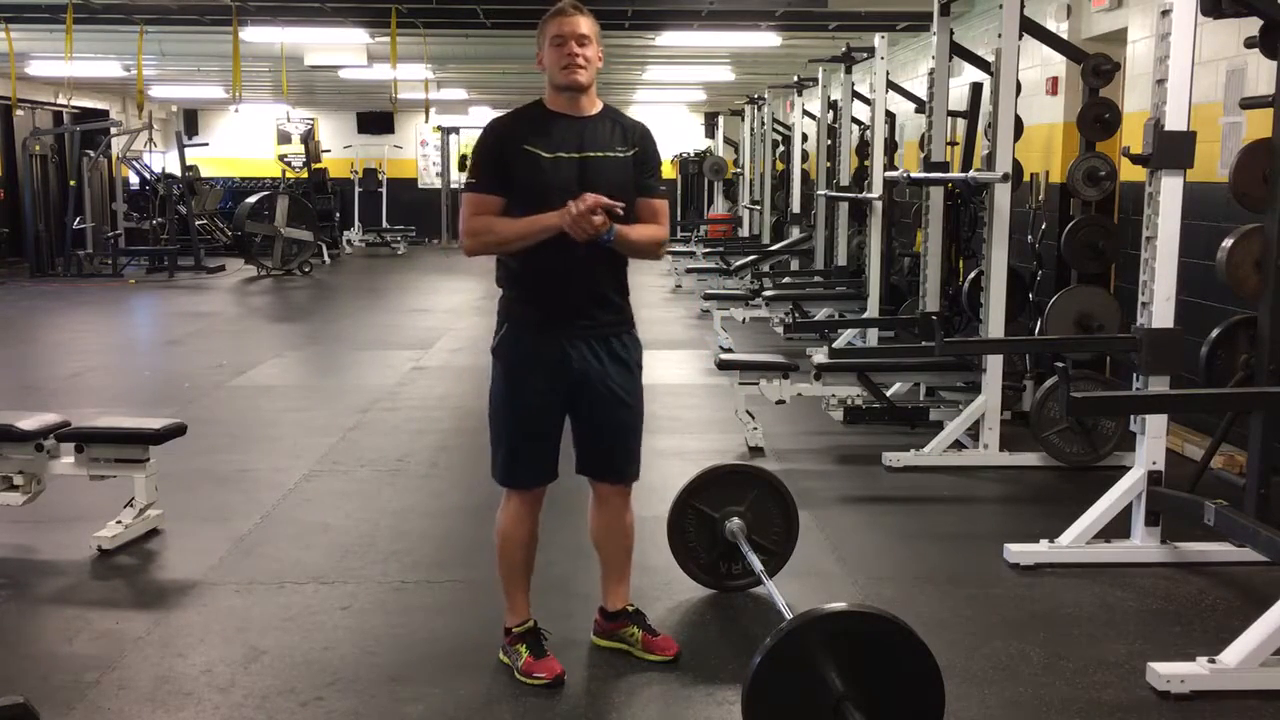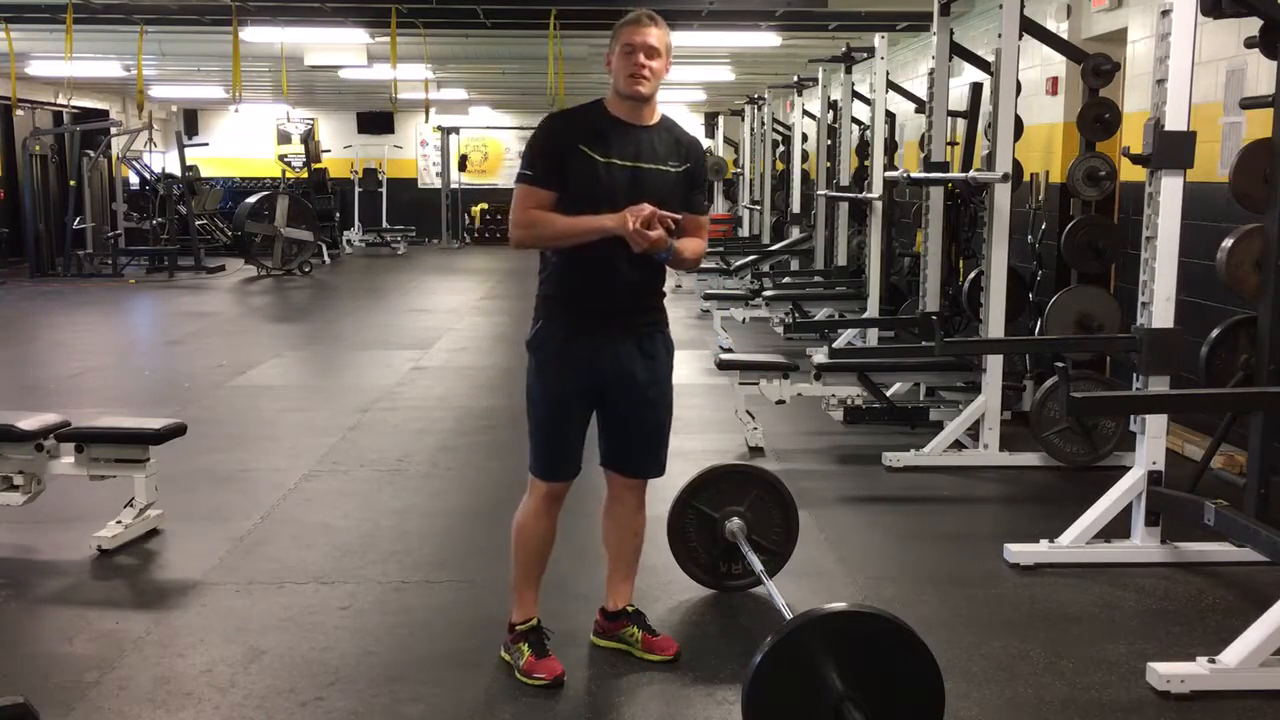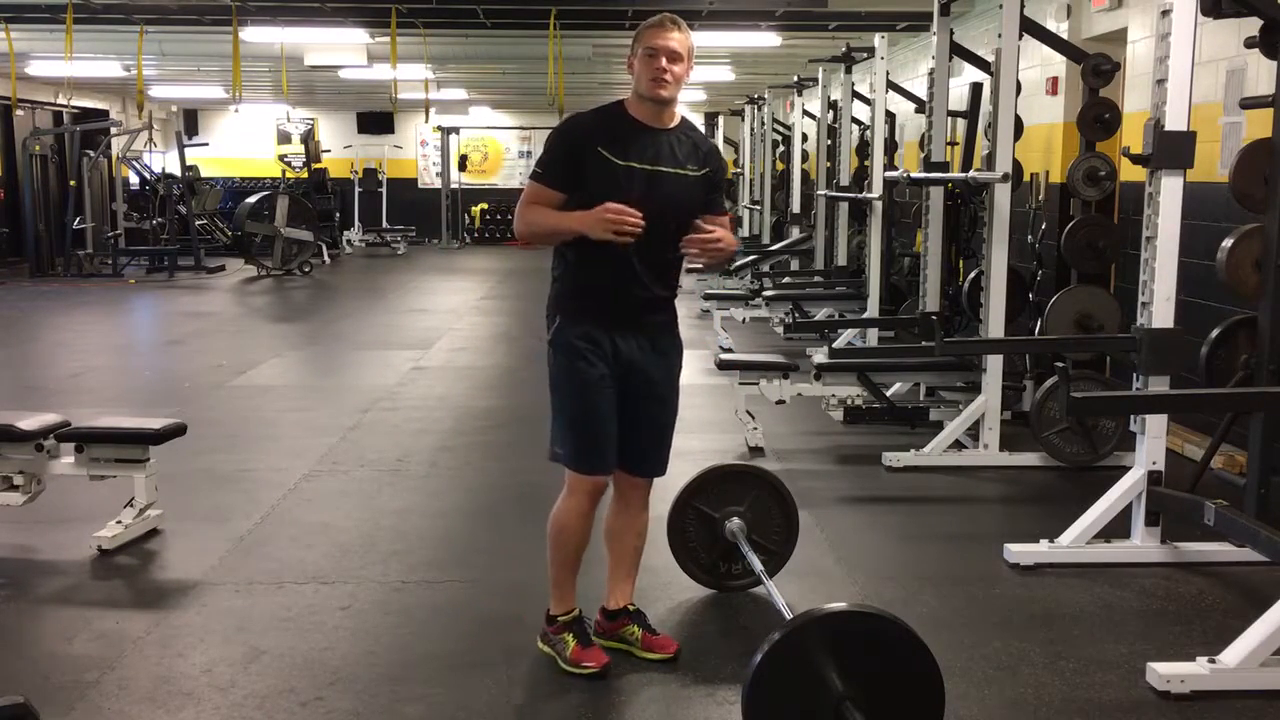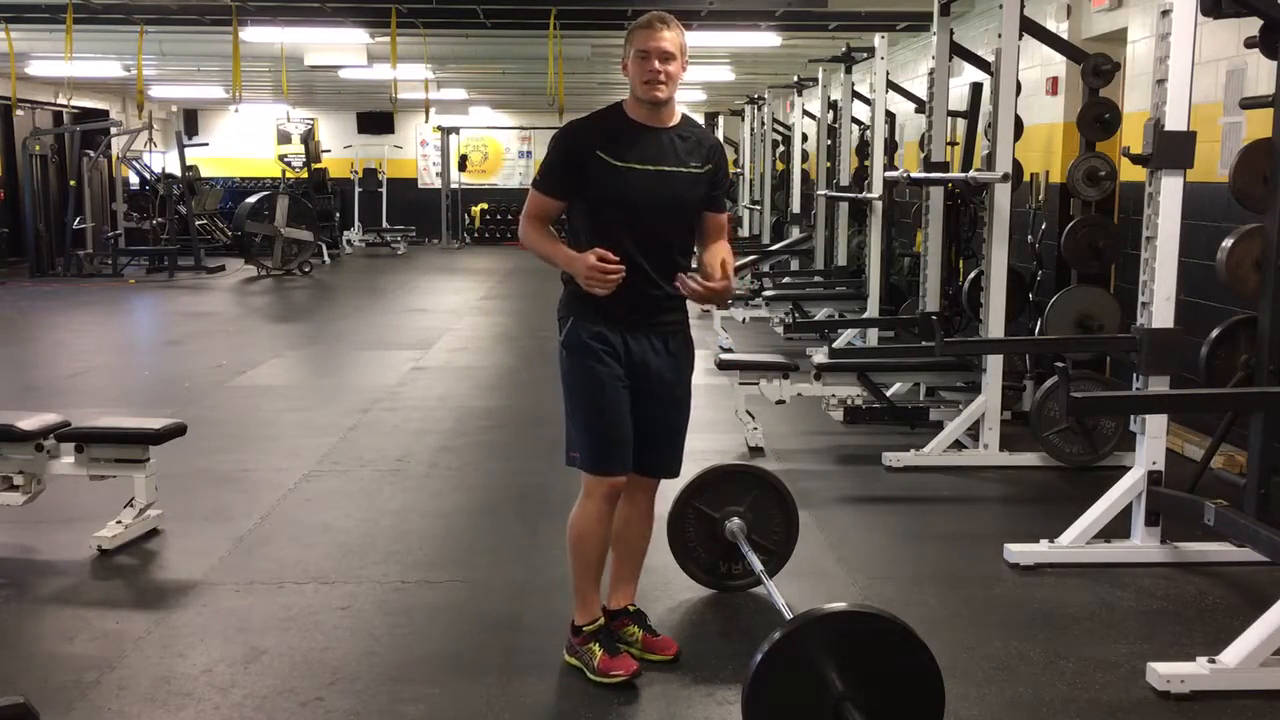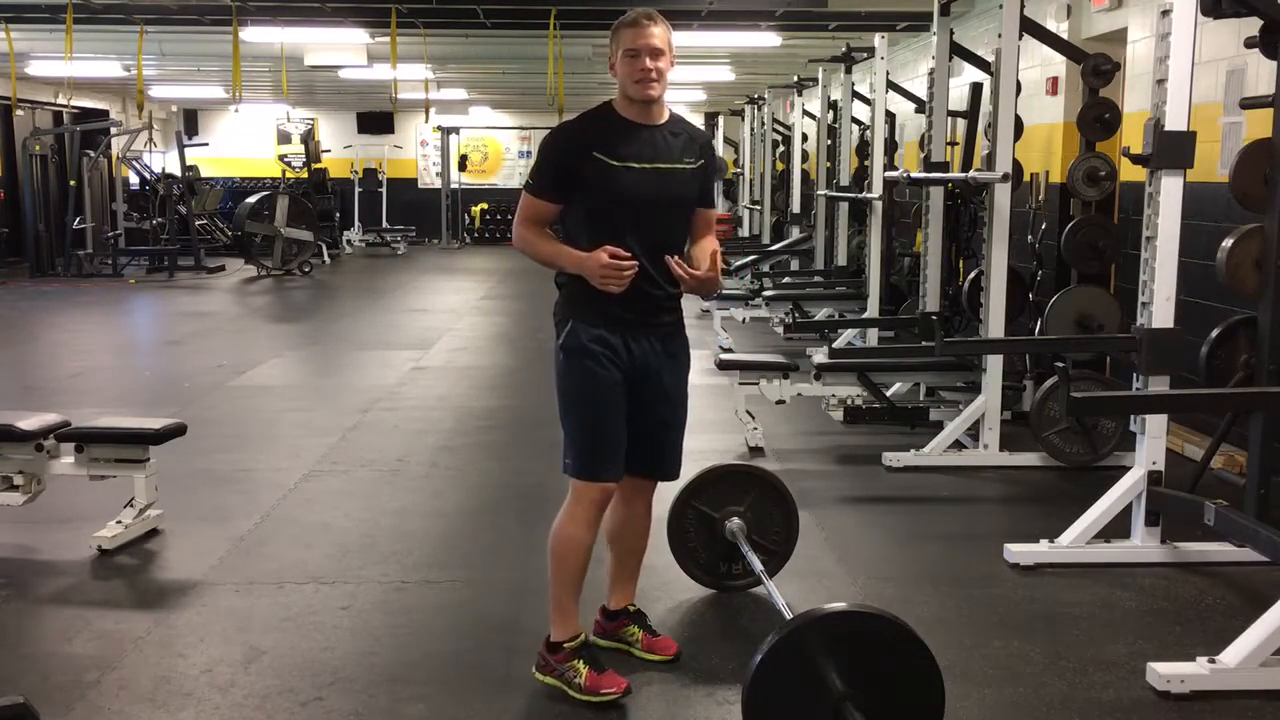
dt=0.5s
person 1, frame 1
left shoulder: (633, 138)
right shoulder: (507, 135)
left elbow: (656, 236)
right elbow: (473, 235)
left wrist: (607, 232)
right wrist: (558, 219)
left hip: (610, 336)
right hip: (531, 336)
left knee: (613, 483)
right knee: (523, 489)
left ankle: (617, 613)
right ankle: (519, 630)
person 1, frame 2
left shoulder: (684, 150)
right shoulder: (563, 132)
left elbow: (696, 243)
right elbow: (522, 226)
left wrist: (663, 245)
right wrist: (615, 222)
left hip: (643, 336)
right hip: (567, 332)
left knee: (630, 481)
right knee: (549, 484)
left ankle: (617, 613)
right ankle: (522, 627)
person 1, frame 3
left shoulder: (702, 155)
right shoulder: (582, 133)
left elbow: (712, 237)
right elbow: (525, 219)
left wrist: (721, 247)
right wrist: (581, 220)
left hip: (654, 333)
right hip: (583, 327)
left knee: (636, 479)
right knee: (587, 479)
left ankle: (617, 611)
right ankle: (560, 619)
person 1, frame 4
left shoulder: (704, 150)
right shoulder: (583, 139)
left elbow: (713, 236)
right elbow: (531, 224)
left wrist: (719, 277)
right wrist: (572, 262)
left hip: (666, 333)
right hip: (596, 329)
left knee: (644, 481)
right knee: (604, 481)
left ankle: (621, 611)
right ankle: (584, 629)
person 1, frame 5
left shoulder: (694, 145)
right shoulder: (576, 139)
left elbow: (701, 230)
right elbow: (525, 230)
left wrist: (707, 269)
right wrist: (582, 262)
left hip: (663, 332)
right hip: (592, 331)
left knee: (641, 481)
right knee: (593, 486)
left ankle: (618, 614)
right ankle: (560, 645)
